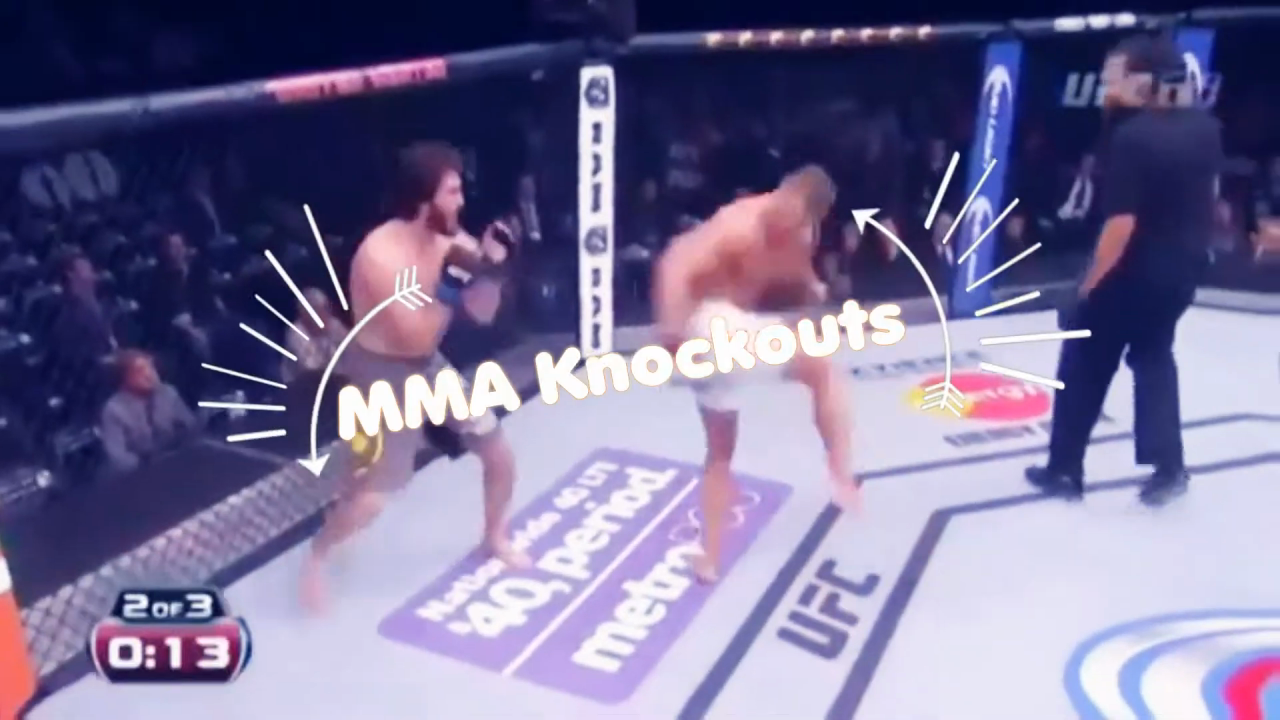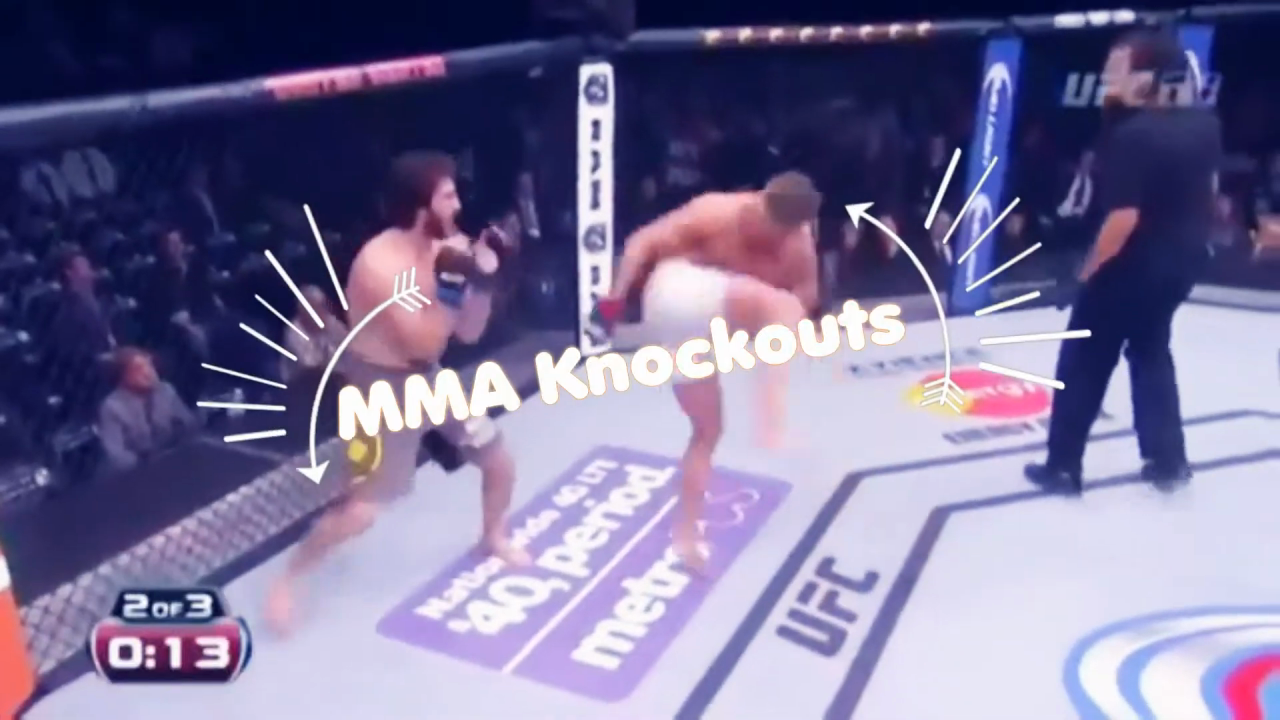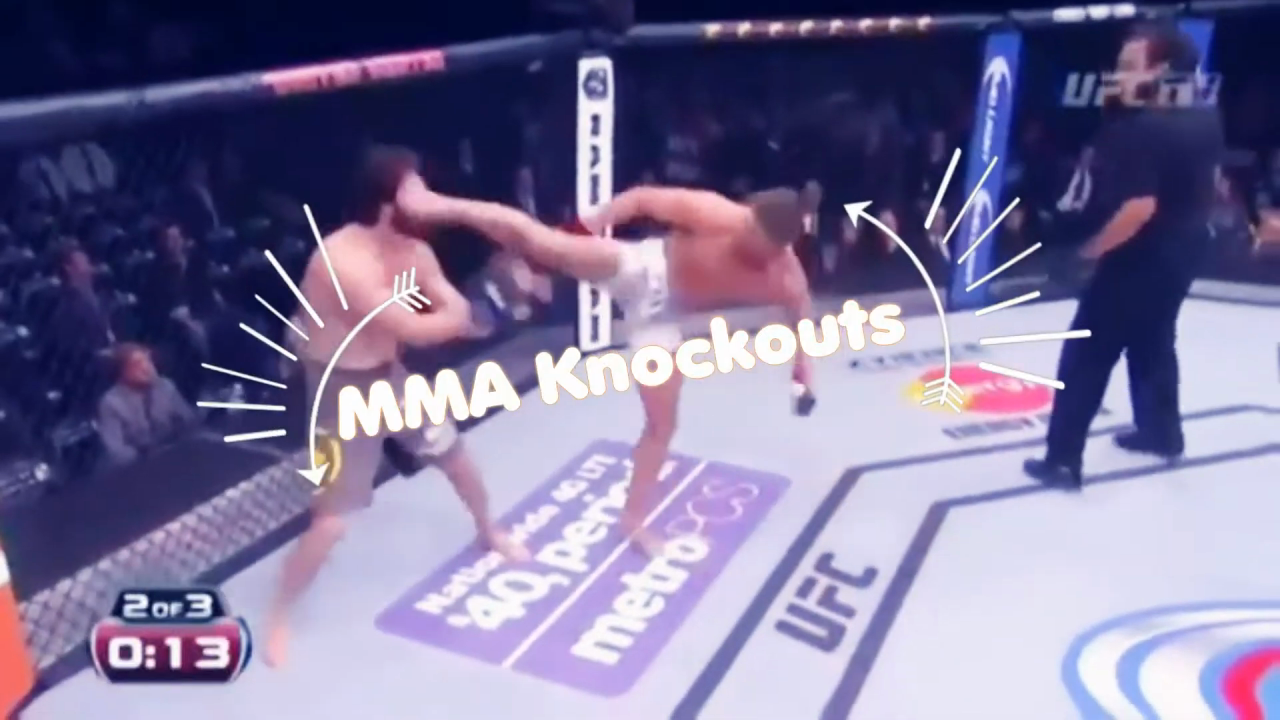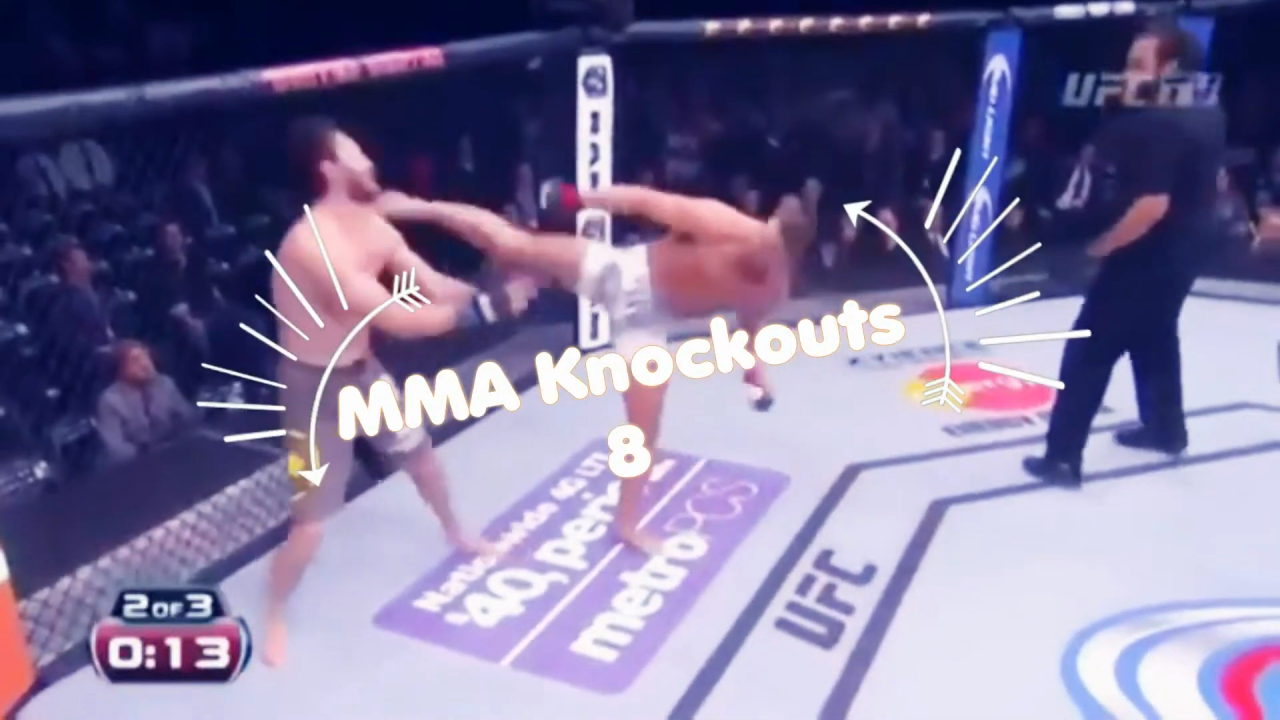
dt=0.1s
person 1, frame 1
left shoulder: (453, 240)
right shoulder: (381, 258)
left elbow: (483, 313)
right elbow: (416, 338)
left wrist: (492, 266)
right wrist: (451, 285)
left hip: (428, 367)
right hip: (380, 375)
left knee: (500, 453)
right knee: (369, 495)
left ankle: (495, 537)
right ankle: (318, 556)
person 1, frame 2
left shoulder: (448, 247)
right shoulder: (379, 266)
left elbow: (469, 331)
right elbow: (425, 343)
left wrist: (483, 278)
right wrist: (451, 288)
left hip: (426, 375)
right hip: (378, 382)
left knee: (499, 461)
right knee: (362, 508)
left ankle: (493, 537)
right ankle: (290, 577)
person 1, frame 3
left shoulder: (410, 247)
right shoulder: (344, 261)
left elbow: (448, 308)
right elbow: (414, 329)
right wrist: (480, 316)
left hip: (386, 376)
right hip: (337, 389)
left knee: (458, 460)
right knee: (331, 523)
left ankle: (490, 534)
right ankle: (278, 617)
person 1, frame 4
left shoulder: (373, 227)
right shoulder: (314, 245)
left elbow: (429, 282)
right elbow: (395, 318)
left wrist: (494, 292)
right wrist: (478, 308)
left hip: (364, 372)
right hip: (315, 387)
left knee: (419, 456)
right knee: (312, 522)
left ankle: (456, 532)
right ankle: (274, 614)
person 2, frame 1
left shoulder: (1131, 140)
right shoulder: (1203, 121)
left elbow: (1121, 226)
right elbow: (1207, 190)
left wrist: (1084, 293)
left hip: (1134, 271)
right hip: (1184, 266)
left knee: (1083, 367)
right knee: (1153, 358)
left ankle: (1064, 470)
right ankle: (1167, 466)
person 2, frame 2
left shoulder: (1134, 134)
right shoulder: (1203, 119)
left elbow: (1124, 219)
right elbow: (1207, 186)
left wrist: (1082, 276)
left hip: (1134, 266)
right hip: (1183, 260)
left knee: (1083, 363)
right knee: (1151, 351)
left ankle: (1063, 466)
right ankle: (1167, 458)
person 2, frame 3
left shoulder: (1149, 125)
right shoulder: (1204, 112)
left elbow: (1140, 208)
right elbow: (1206, 181)
left wrist: (1088, 251)
left hip: (1141, 256)
right hip: (1183, 250)
left knee: (1086, 356)
right knee: (1152, 339)
left ankle: (1063, 460)
right ankle: (1161, 433)
person 2, frame 4
left shoulder: (1160, 123)
right shoulder: (1207, 110)
left elbow: (1152, 205)
left wrist: (1097, 248)
left hip: (1150, 254)
right hip: (1189, 247)
left knee: (1089, 352)
right knee: (1156, 337)
left ankle: (1063, 457)
right ankle: (1165, 429)
person 3, frame 1
left shoulder: (799, 236)
right shoulder: (739, 223)
left elbow: (801, 275)
right elbow: (675, 265)
left wrist: (818, 292)
right wrist: (673, 329)
right hip: (721, 329)
left knee: (719, 451)
right knee: (825, 368)
left ankle: (710, 556)
right ankle: (841, 478)
person 3, frame 2
left shoulder: (800, 249)
right shoulder: (716, 212)
left elbow: (805, 298)
right elbow: (646, 240)
right wrist: (615, 296)
left hip: (698, 316)
right hip: (677, 294)
left knee: (707, 432)
right knee: (779, 307)
left ankle: (687, 536)
person 3, frame 3
left shoulder: (785, 281)
right shoulder: (717, 215)
left elbow: (801, 322)
right elbow: (644, 198)
left wrist: (804, 375)
right wrist: (589, 227)
left hip: (661, 312)
right hip: (648, 271)
left knee: (661, 428)
right knee: (544, 241)
left ankle: (635, 521)
right ankle: (443, 206)
person 3, frame 4
left shoulder: (772, 286)
right shoulder: (720, 225)
left elbow: (751, 325)
right elbow: (644, 198)
left wrist: (754, 372)
right wrist: (580, 198)
left hip: (645, 316)
right hip: (628, 273)
left knee: (645, 431)
right knee: (510, 246)
left ankle: (628, 524)
right ankle: (429, 211)
